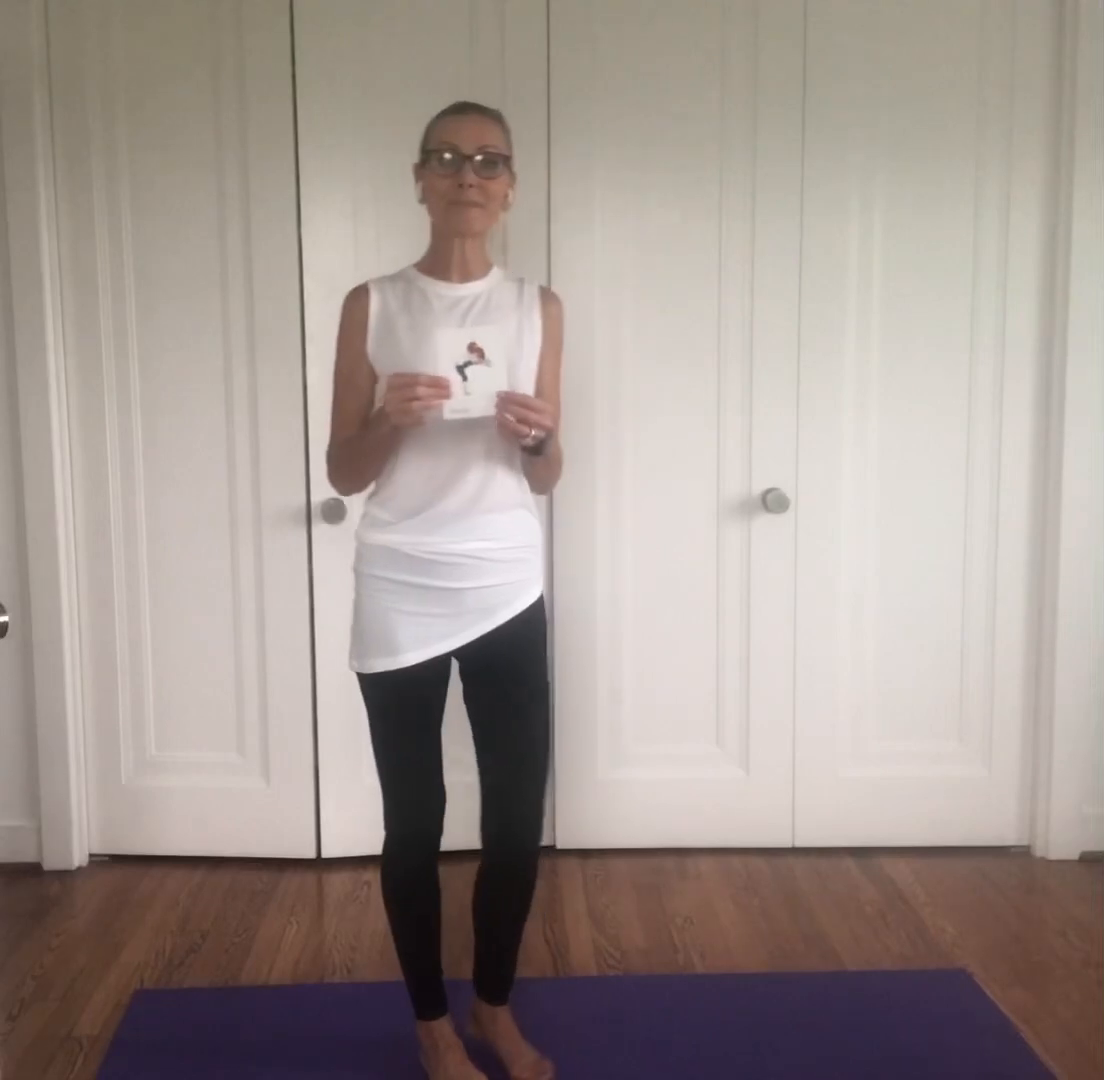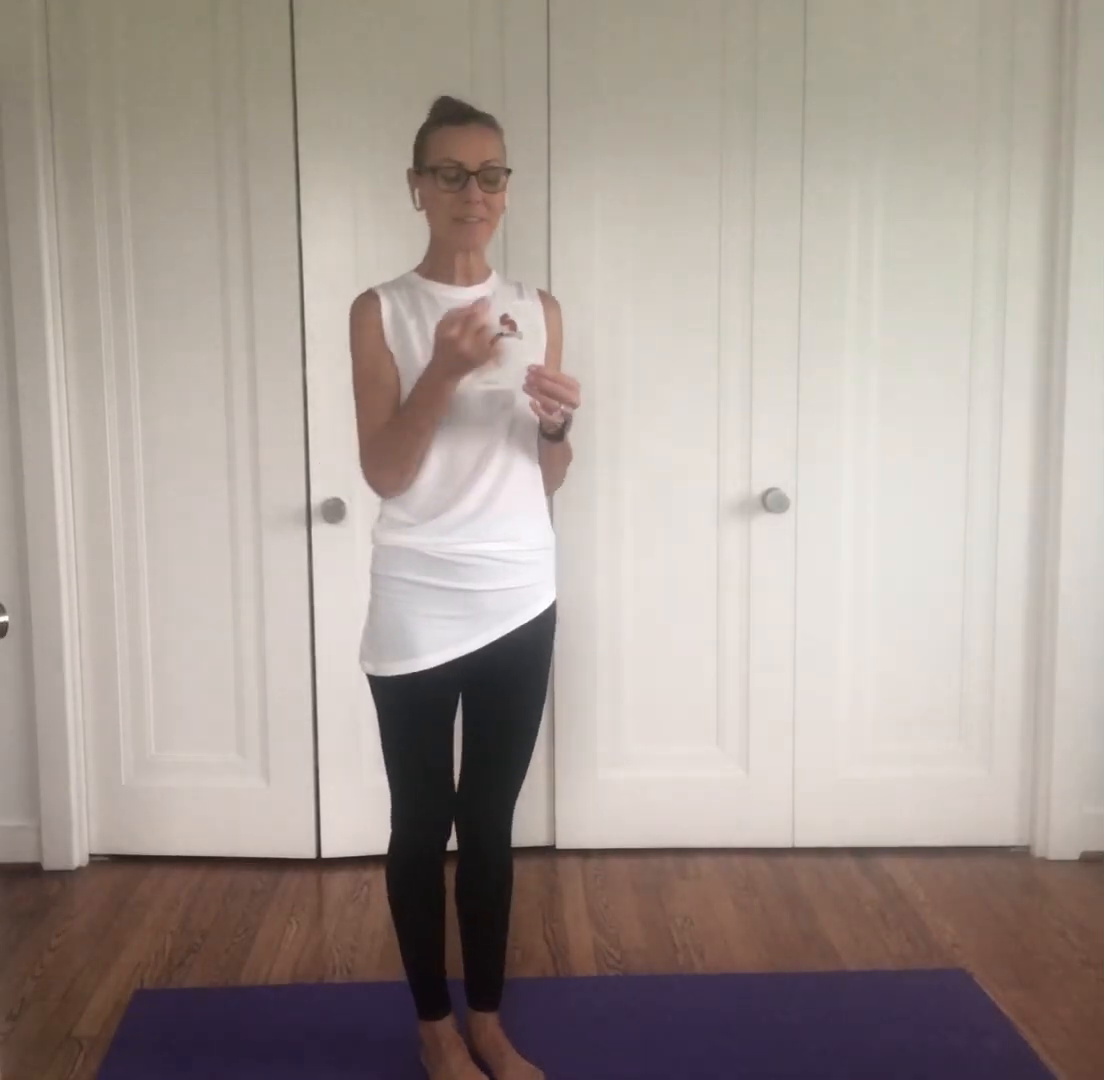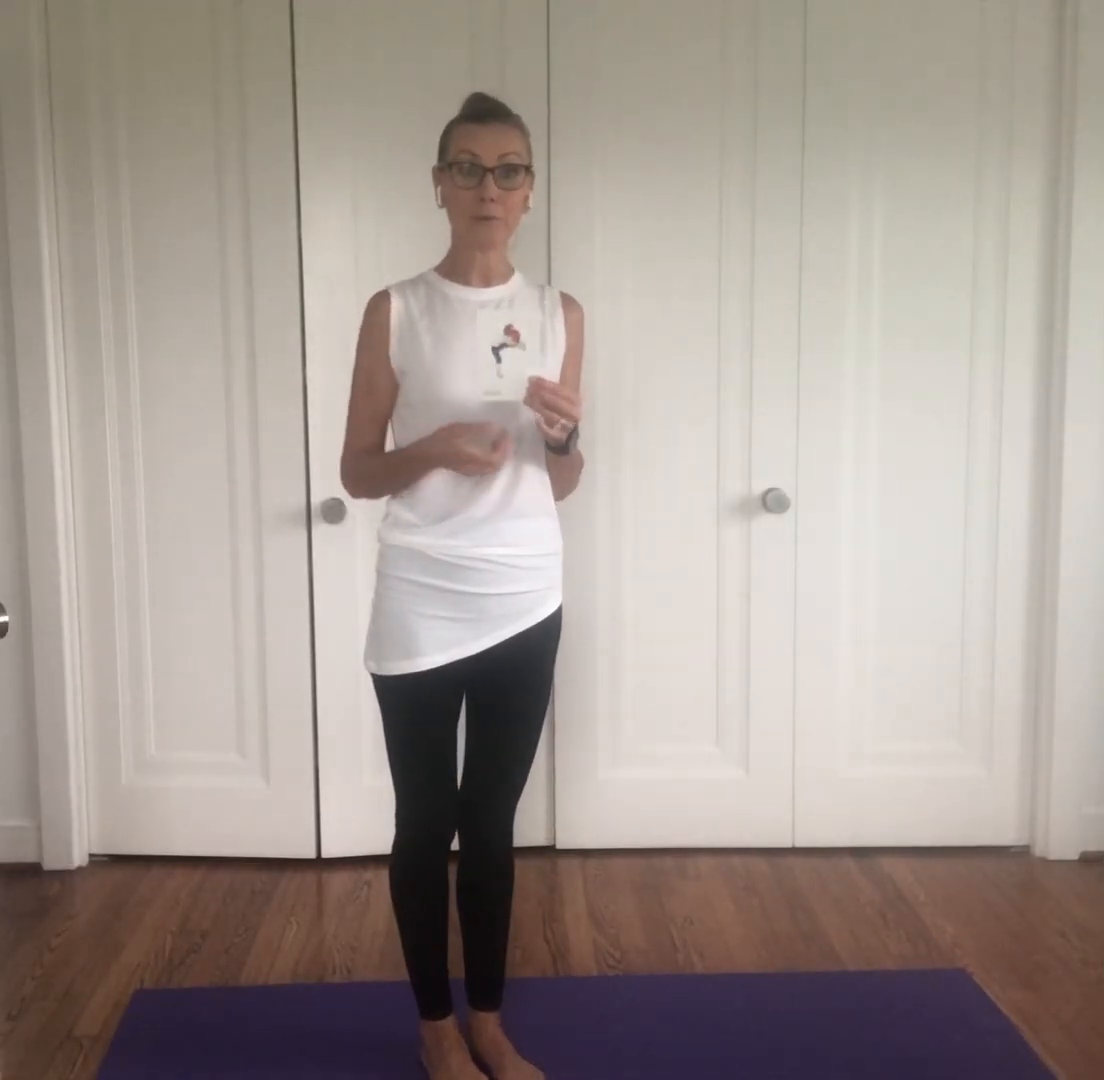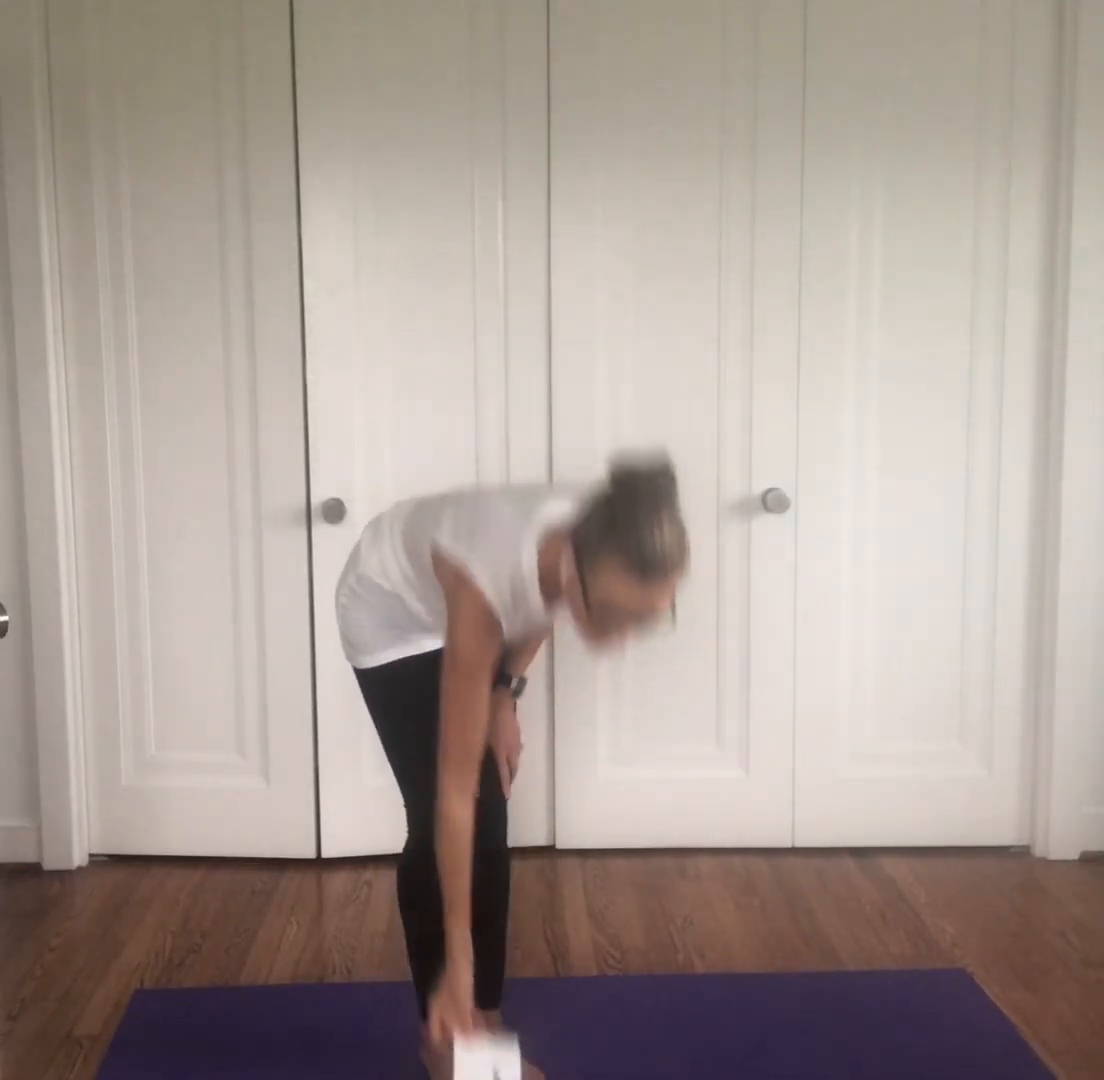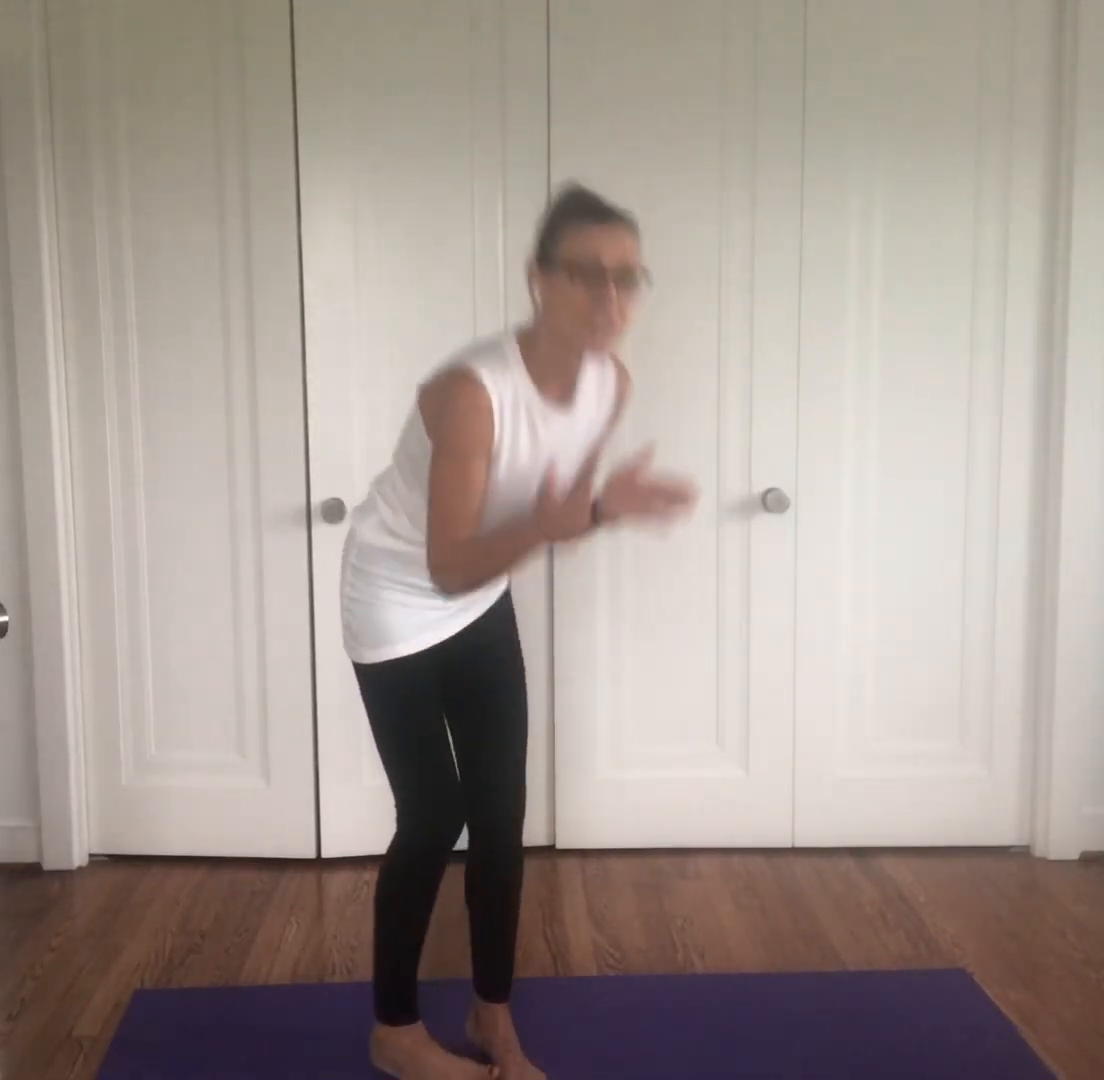
dt=1s
person 1, frame 1
left shoulder: (538, 308)
right shoulder: (372, 305)
left elbow: (547, 478)
right elbow: (342, 474)
left wrist: (534, 438)
right wrist: (390, 419)
left hip: (507, 597)
right hip: (400, 600)
left knee: (518, 819)
right knee: (413, 823)
person 1, frame 2
left shoulder: (537, 311)
right shoulder: (380, 311)
left elbow: (548, 481)
right elbow: (384, 473)
left wrist: (555, 423)
right wrist: (445, 372)
left hip: (519, 601)
right hip: (416, 608)
left knee: (490, 821)
right knee: (421, 823)
person 1, frame 3
left shoulder: (559, 315)
right shoulder: (394, 313)
left elbow: (564, 484)
right elbow: (357, 472)
left wrist: (561, 436)
right wrist: (432, 450)
left hip: (526, 605)
right hip: (421, 610)
left knee: (492, 821)
right knee: (426, 824)
person 1, frame 4
left shoulder: (614, 554)
right shoulder: (485, 580)
right elbow: (453, 796)
left wrist: (506, 691)
right wrist: (456, 970)
right hip: (391, 615)
left knee: (490, 820)
right knee: (437, 818)
left ankle: (490, 1016)
right ankle: (441, 1026)
person 1, frame 5
left shoulder: (607, 381)
right shoulder: (471, 392)
left elbow: (538, 524)
right elbow: (450, 568)
left wrist: (606, 507)
right wrist: (543, 520)
left hip: (482, 607)
right hip: (399, 603)
left knee: (500, 815)
right knee: (433, 820)
